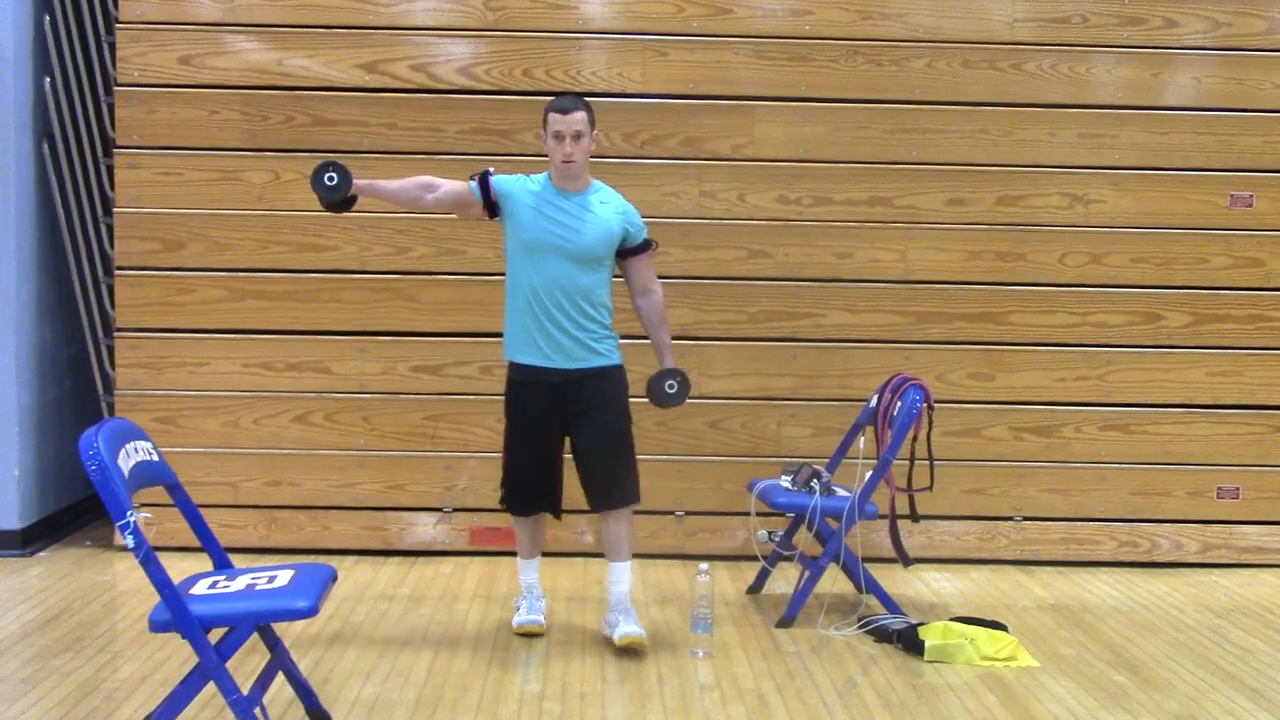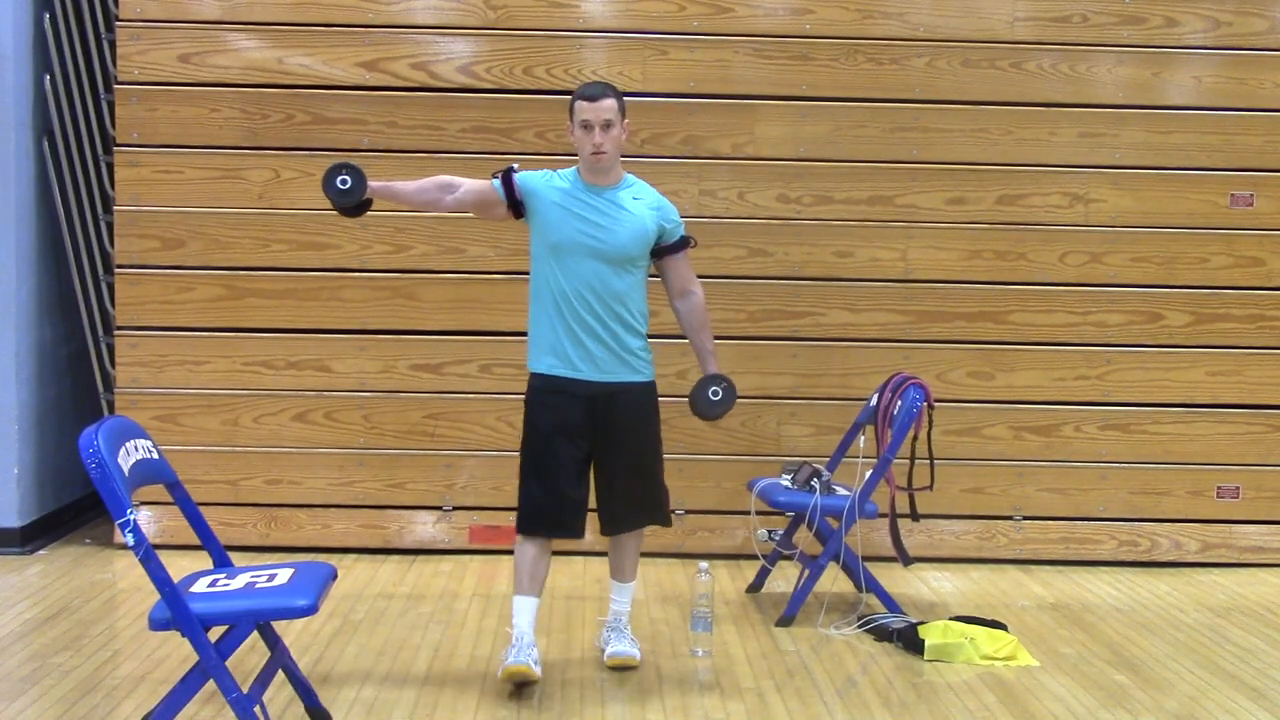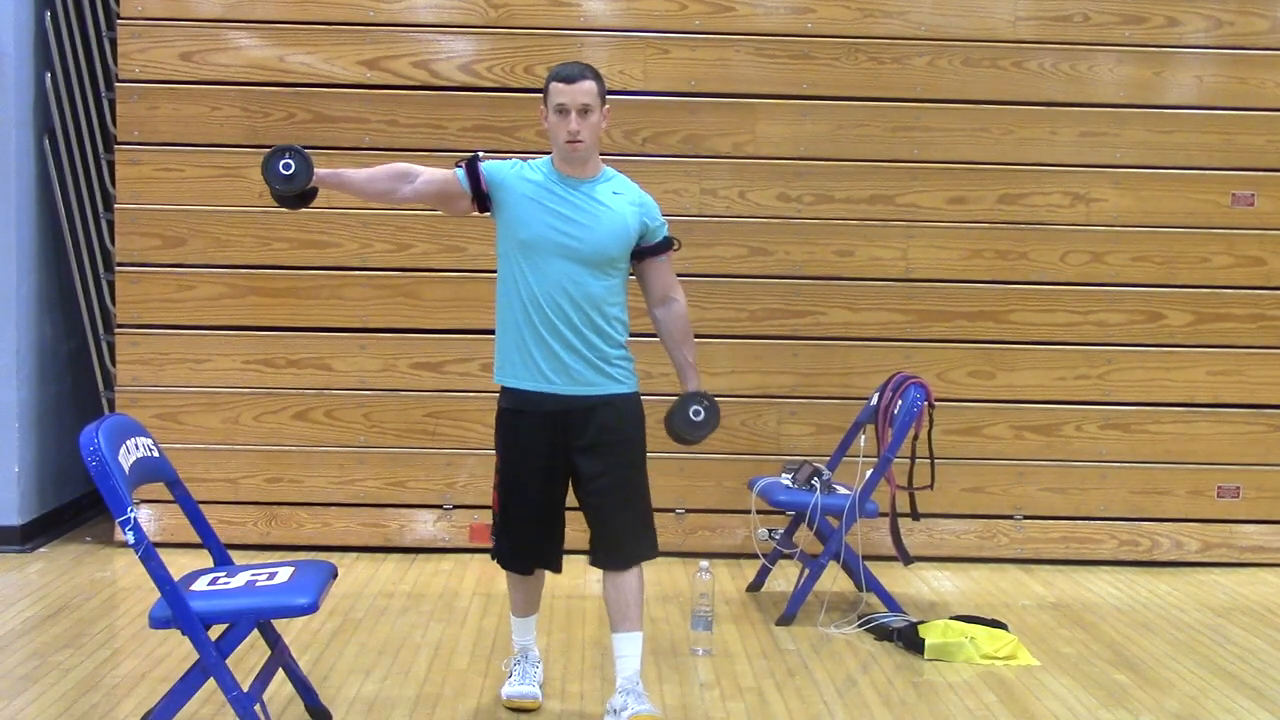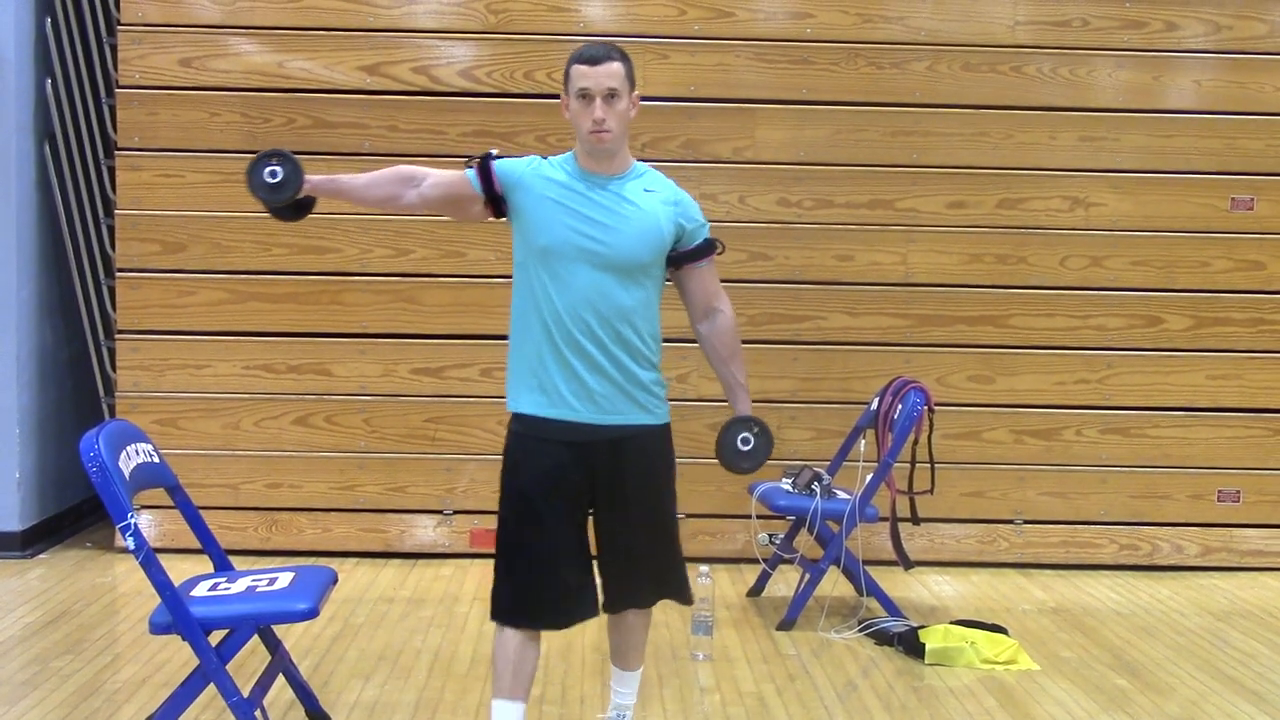
dt=0.7s
person 1, frame 1
left shoulder: (621, 213)
right shoulder: (513, 192)
left elbow: (647, 292)
right elbow: (433, 192)
left wrist: (666, 359)
right wrist: (361, 186)
left hip: (599, 371)
right hip: (531, 371)
left knee: (613, 491)
right knee: (528, 491)
left ankle: (621, 606)
right ankle: (530, 592)
person 1, frame 2
left shoulder: (655, 209)
right shoulder: (538, 190)
left elbow: (686, 294)
right elbow: (451, 193)
left wrist: (709, 367)
right wrist: (375, 189)
left hip: (629, 385)
right hip: (555, 382)
left knee: (628, 513)
right knee: (540, 514)
left ankle: (617, 623)
right ankle: (521, 640)
person 1, frame 3
left shoulder: (637, 205)
right shoulder: (508, 181)
left elbow: (667, 301)
right elbow: (410, 182)
left wrist: (691, 384)
right wrist: (320, 176)
left hip: (610, 399)
right hip: (527, 396)
left knee: (621, 546)
right knee: (524, 543)
right ankle: (525, 657)
person 1, frame 4
left shoulder: (672, 205)
right shoulder: (524, 181)
left elbow: (711, 314)
right elbow: (414, 187)
left wrist: (741, 406)
right wrist: (316, 184)
left hip: (637, 428)
right hip: (542, 427)
left knee: (633, 588)
right knee: (524, 596)
